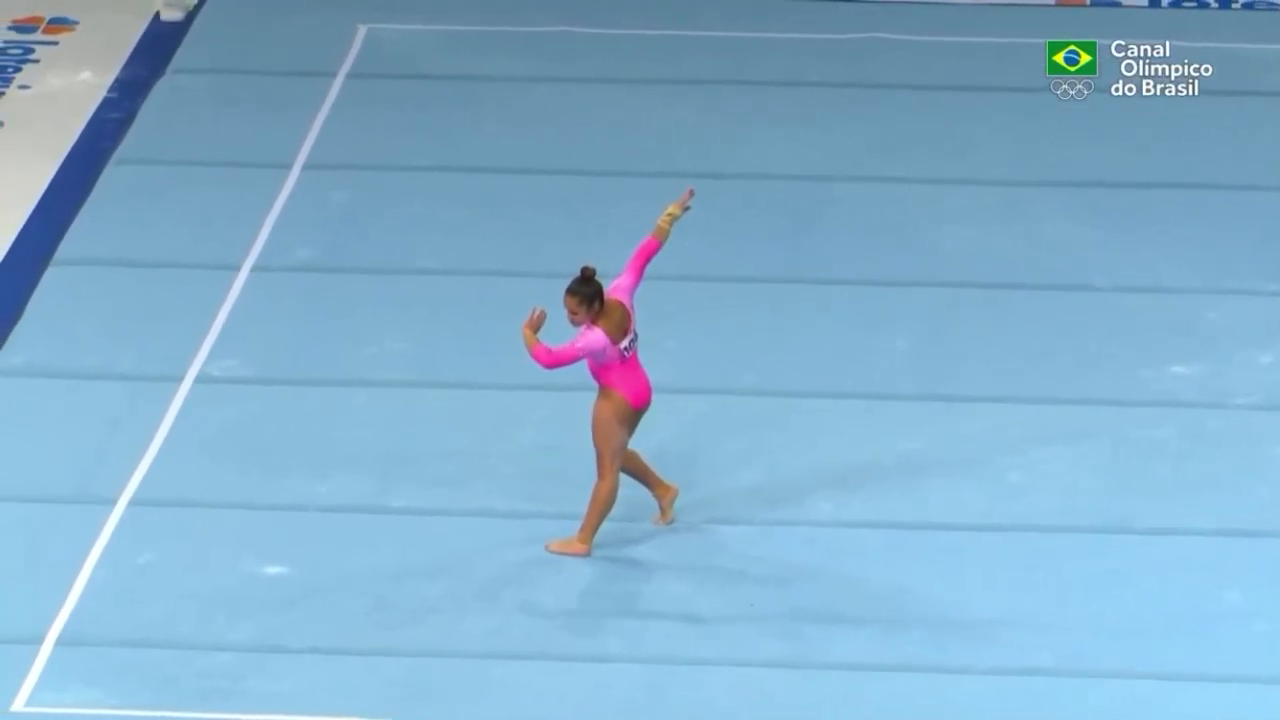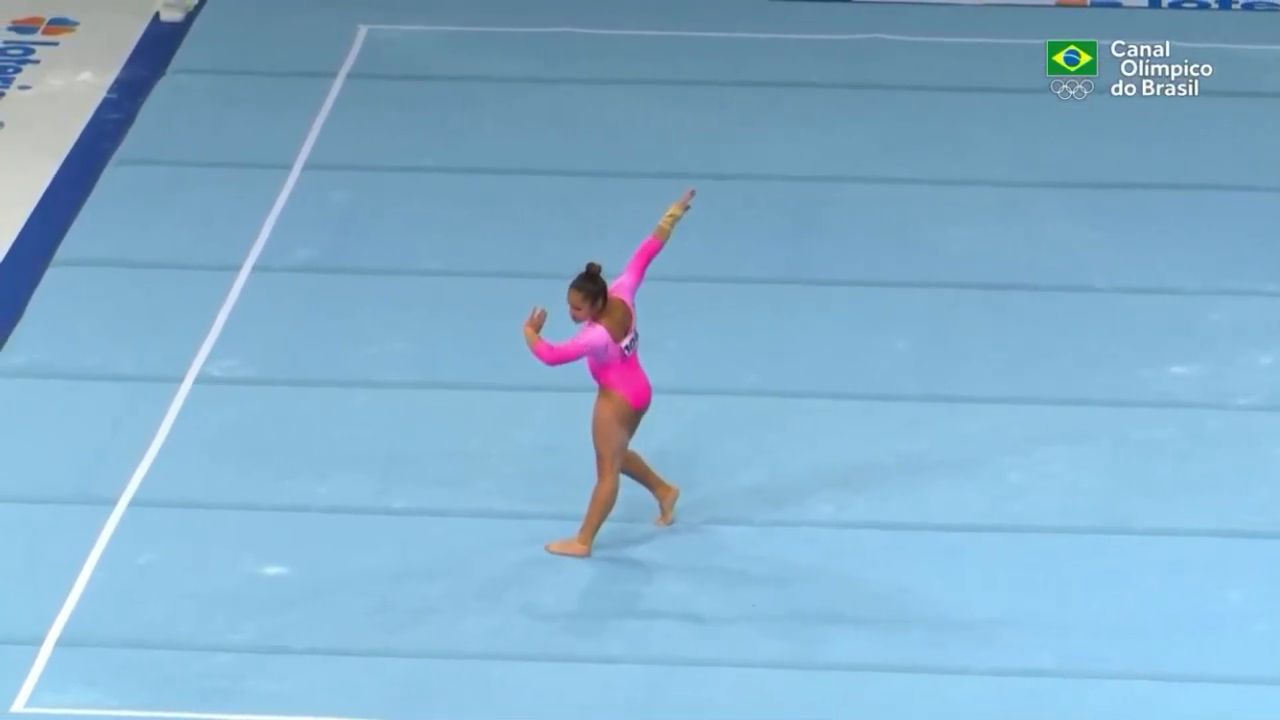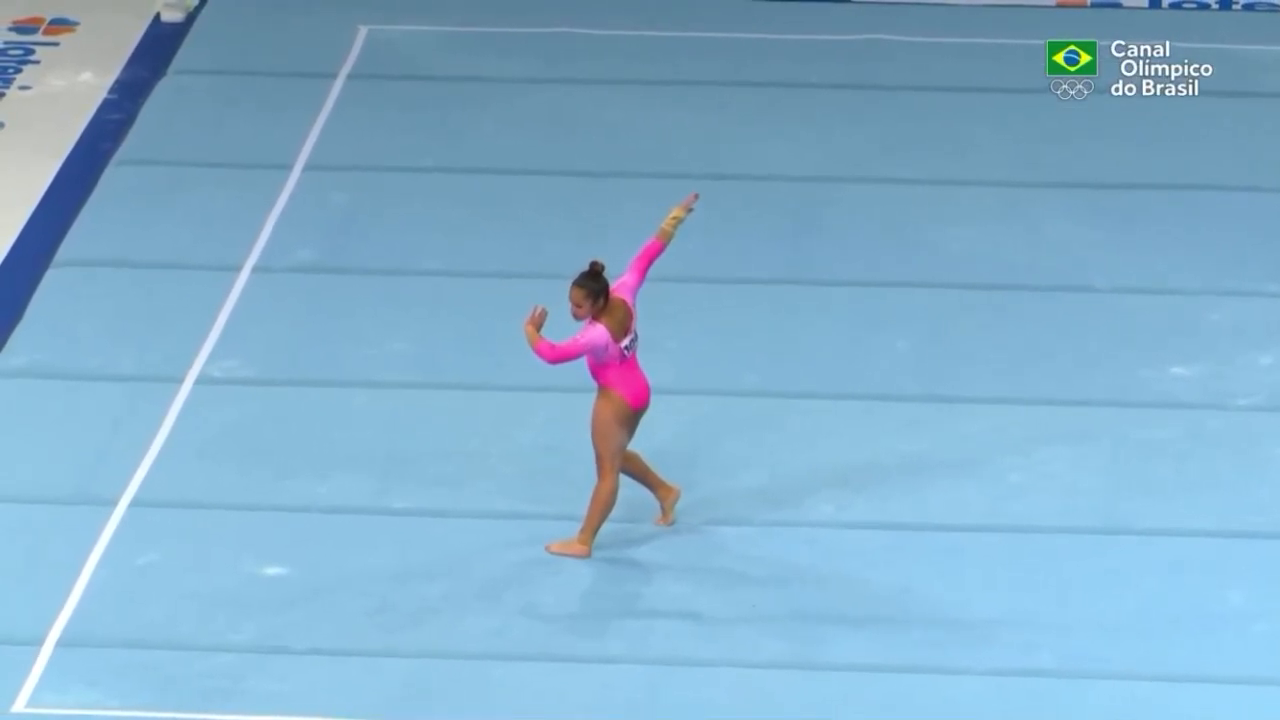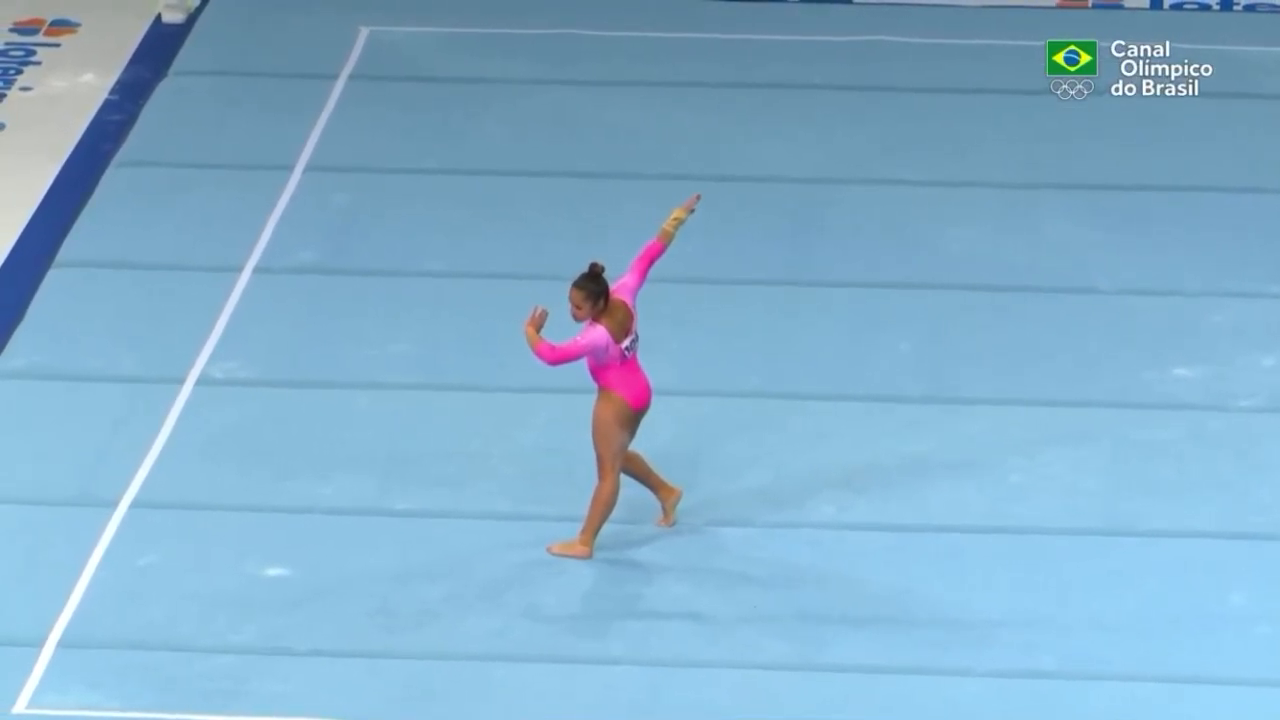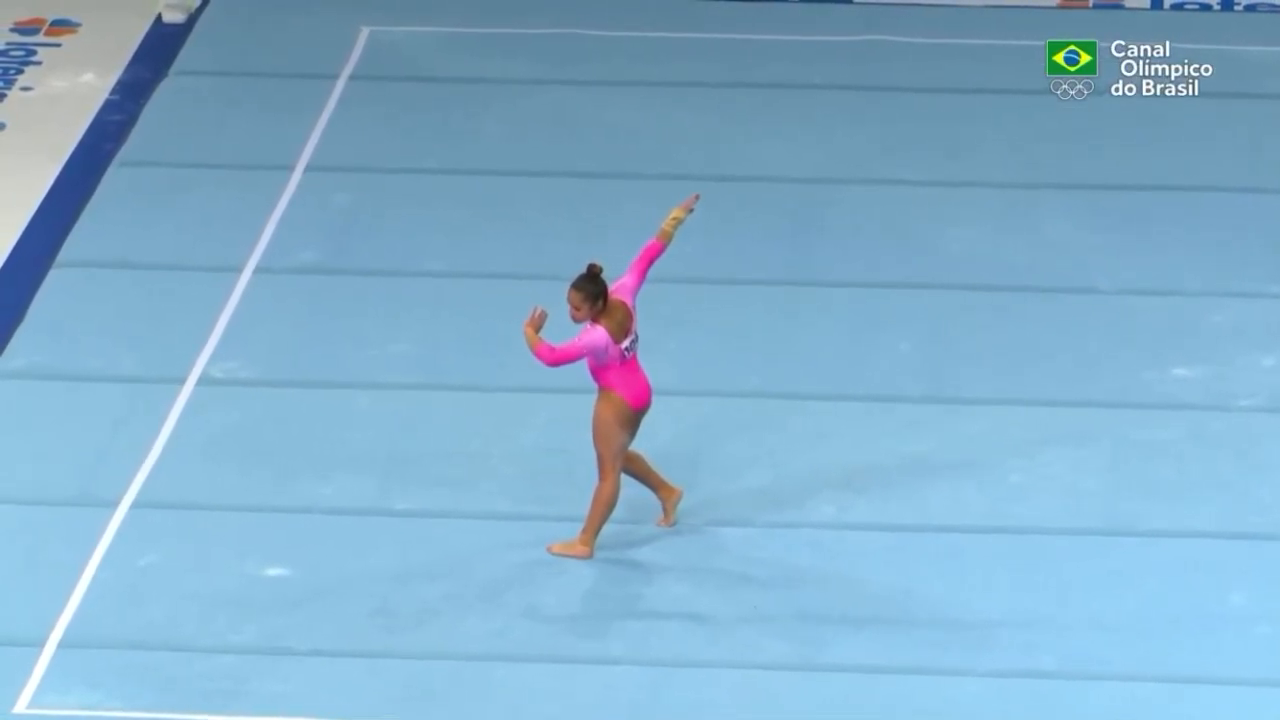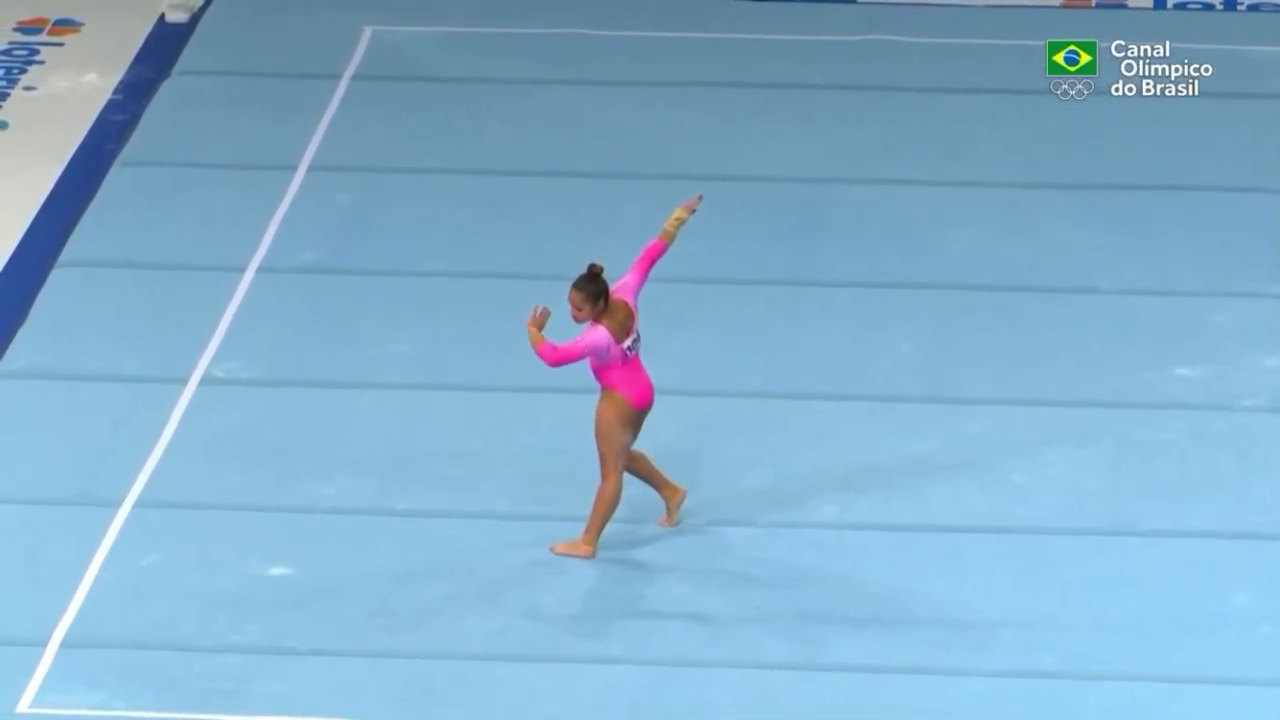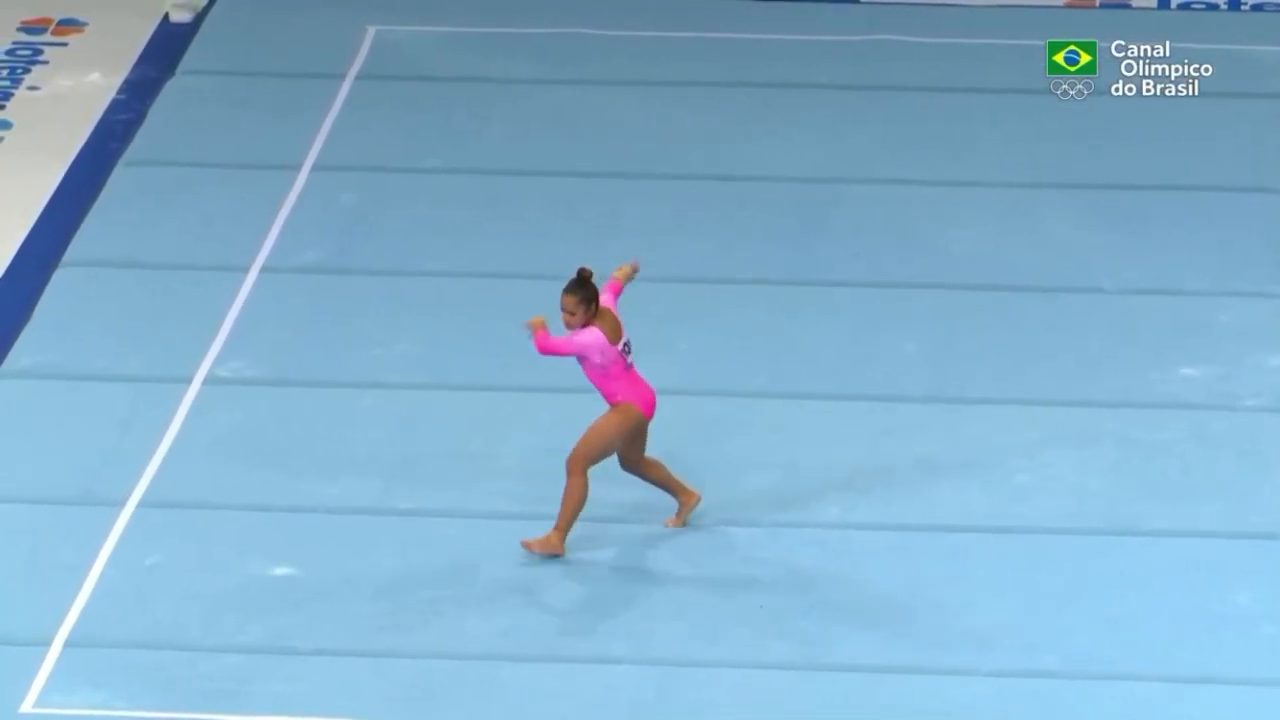
dt=0.3s
person 1, frame 1
left shoulder: (595, 339)
right shoulder: (620, 296)
left elbow: (549, 359)
right elbow: (642, 256)
left wrist: (528, 334)
right wrist: (668, 219)
left hip: (617, 399)
right hip: (638, 390)
left knee: (607, 471)
right knee: (617, 454)
left ankle: (582, 541)
right ankle: (662, 489)
person 1, frame 2
left shoulder: (597, 335)
right shoulder: (622, 294)
left elbow: (551, 355)
right elbow: (644, 255)
left wrist: (530, 331)
right wrist: (670, 218)
left hip: (617, 399)
right hip: (638, 390)
left knee: (607, 472)
right knee: (617, 456)
left ankle: (583, 541)
right ankle: (663, 490)
person 1, frame 3
left shoulder: (597, 335)
right shoulder: (623, 295)
left elbow: (552, 354)
right elbow: (647, 255)
left wrist: (531, 331)
right wrist: (674, 219)
left hip: (616, 399)
right hip: (637, 391)
left knee: (607, 471)
right knee: (617, 455)
left ankle: (582, 542)
right ankle: (665, 491)
person 1, frame 4
left shoulder: (597, 336)
right shoulder: (623, 296)
left elbow: (552, 355)
right elbow: (648, 256)
left wrist: (531, 331)
right wrist: (676, 219)
left hip: (617, 400)
right hip: (638, 391)
left knee: (608, 472)
right knee: (618, 456)
left ankle: (584, 543)
right ankle: (666, 491)
person 1, frame 5
left shoulder: (596, 338)
right shoulder: (623, 296)
left elbow: (551, 357)
right elbow: (648, 255)
left wrist: (530, 332)
right wrist: (675, 218)
left hip: (617, 400)
right hip: (638, 391)
left knee: (609, 471)
right knee: (619, 456)
left ankle: (584, 543)
right ankle: (667, 492)
person 1, frame 6
left shoulder: (597, 337)
right shoulder: (624, 295)
left elbow: (553, 357)
right elbow: (649, 256)
left wrist: (533, 330)
right wrist: (678, 219)
left hip: (620, 400)
right hip: (642, 391)
left knee: (611, 471)
right knee: (622, 456)
left ankle: (587, 543)
right ankle: (671, 491)
person 1, frame 7
left shoulder: (589, 340)
right shoulder: (604, 307)
left elbow: (546, 346)
right elbow: (611, 286)
left wrist: (537, 327)
right wrist: (622, 276)
left hip: (629, 408)
right hip: (639, 401)
left knee: (576, 464)
right knee: (631, 461)
left ankle: (555, 539)
right ankle: (684, 496)
